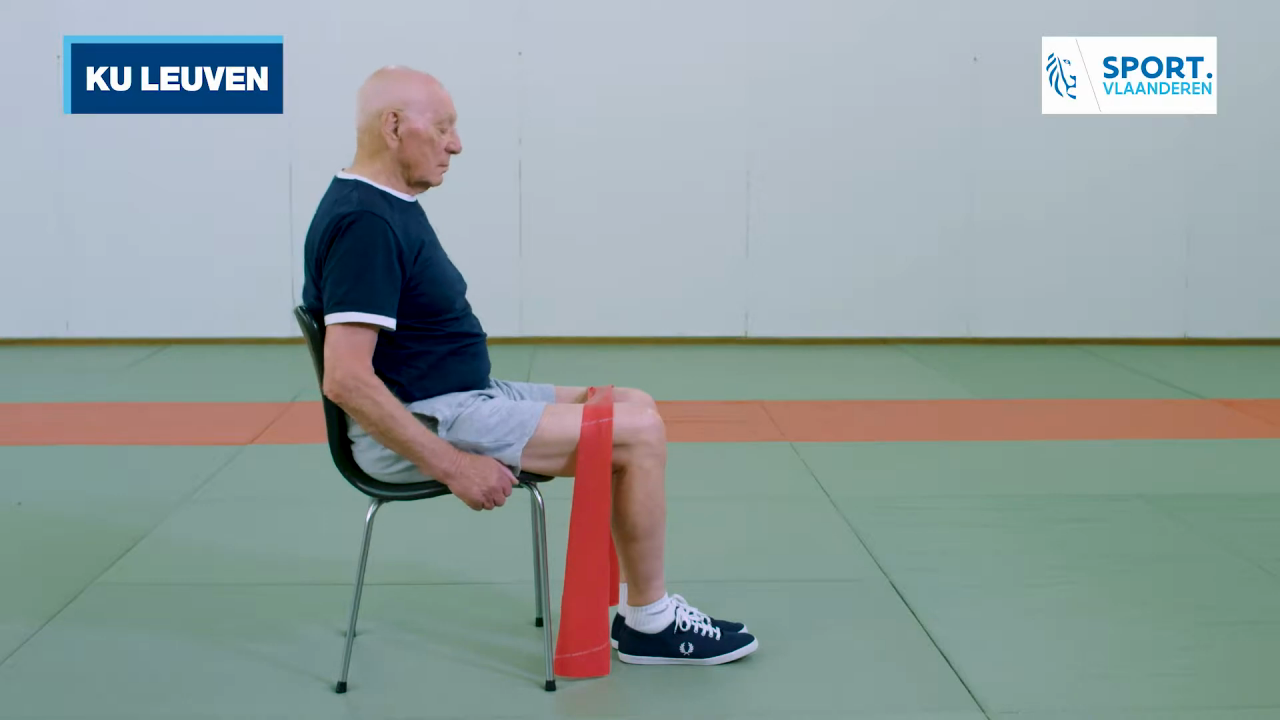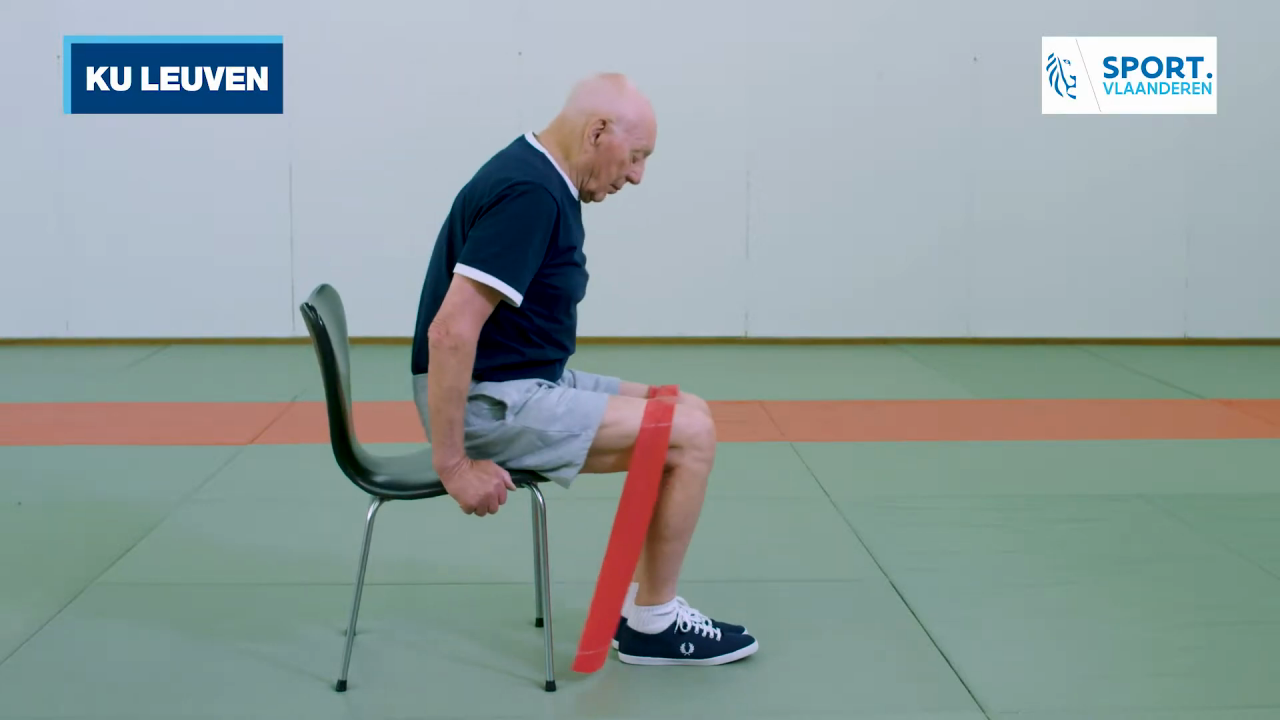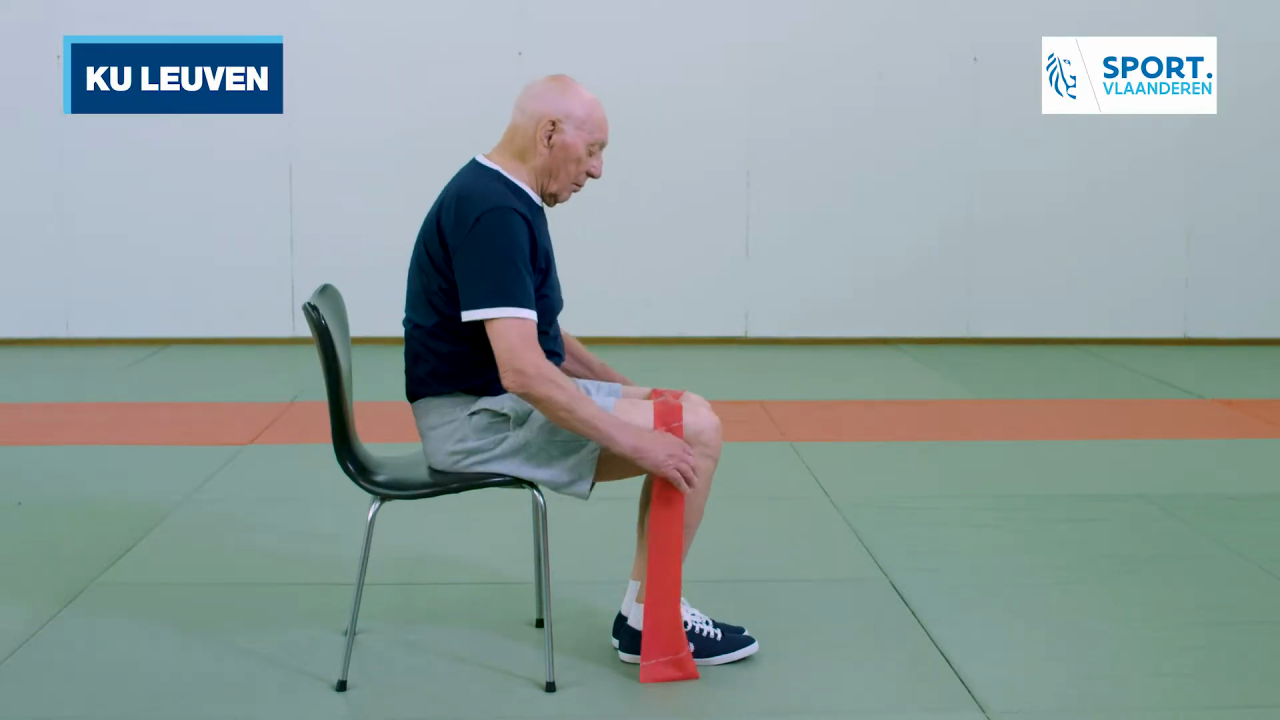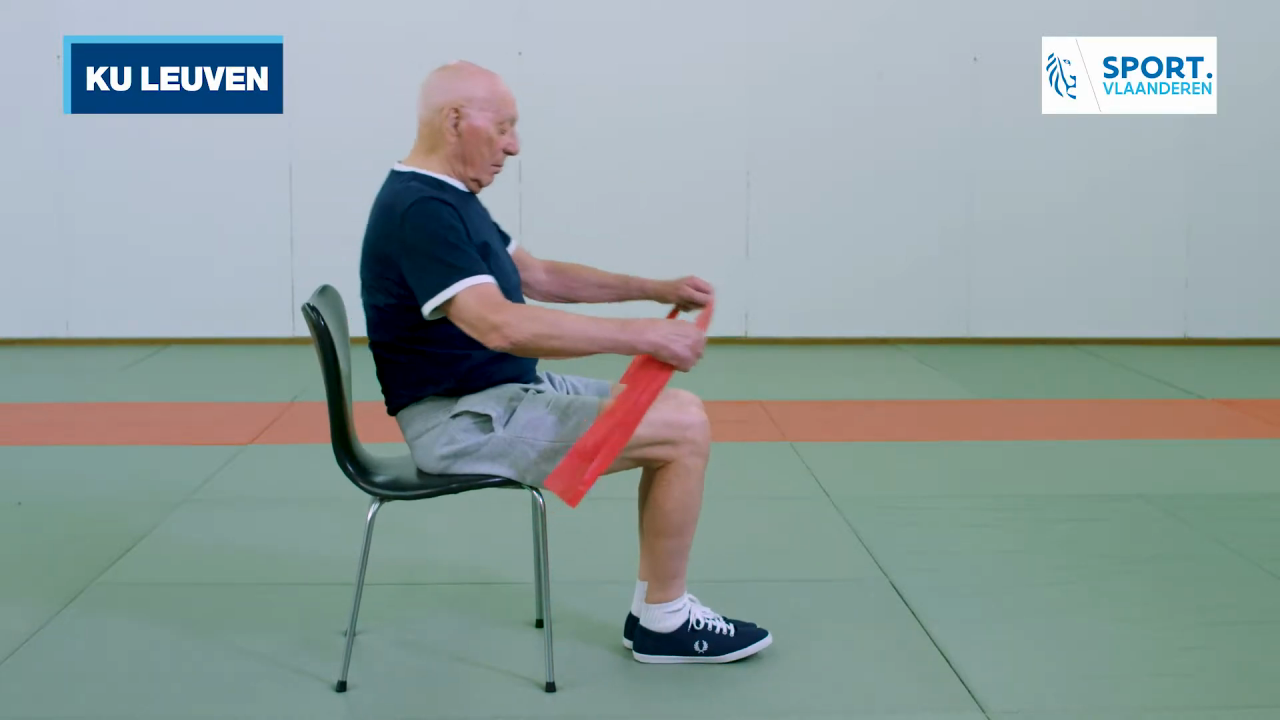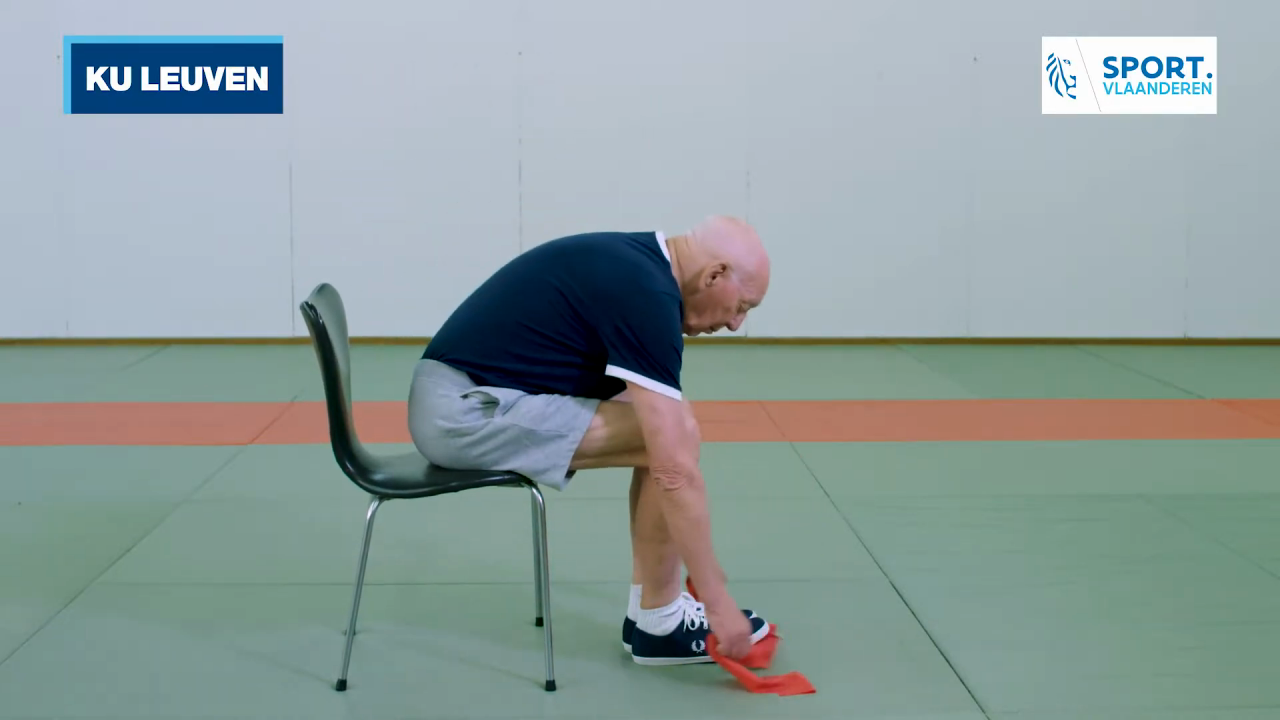
dt=1s
person 1, frame 1
left shoulder: (386, 206)
right shoulder: (365, 222)
right elbow: (346, 378)
right wrist: (450, 466)
left hip: (463, 398)
right hip: (427, 424)
left knee: (634, 408)
right knee: (638, 434)
left ankle: (645, 607)
right ankle: (650, 623)
person 1, frame 2
left shoulder: (536, 176)
right shoulder: (530, 194)
right elbow: (452, 332)
right wrist: (453, 465)
left hip: (524, 384)
right hip: (489, 403)
left knee: (688, 412)
right knee: (689, 437)
left ankle: (648, 606)
right ankle: (653, 622)
person 1, frame 3
left shoulder: (503, 196)
right shoulder: (494, 212)
right elbow: (520, 372)
left wrist: (619, 386)
right wrist: (634, 443)
left hip: (505, 401)
right hip: (482, 416)
left knee: (690, 414)
right knee: (693, 437)
left ankle: (647, 607)
right ankle: (651, 623)
person 1, frame 4
left shoulder: (443, 196)
right shoulder: (421, 210)
left elbow: (537, 276)
right elbow: (500, 326)
left wrist: (649, 288)
right wrist: (640, 334)
left hip: (500, 395)
right hip: (464, 421)
left knee: (680, 412)
right knee: (683, 432)
left ankle: (658, 606)
right ankle: (663, 620)
person 1, frame 5
left shoulder: (634, 262)
right shoulder: (645, 293)
right elbow: (675, 470)
right wrist: (719, 599)
left hip: (466, 398)
right hip: (467, 410)
left knee: (668, 428)
right knee: (670, 438)
left ankle: (655, 607)
right ankle: (659, 623)
